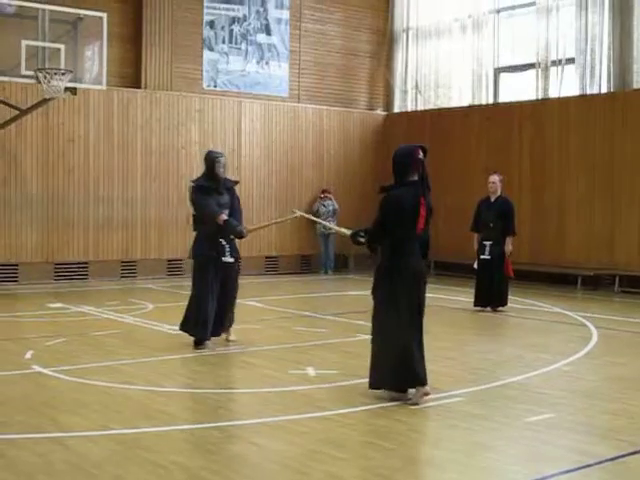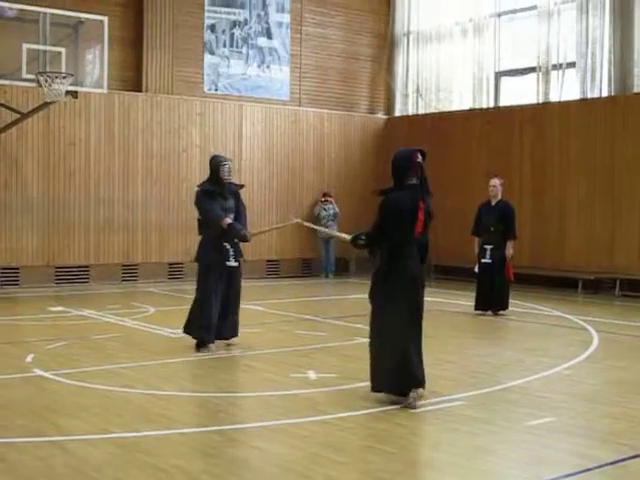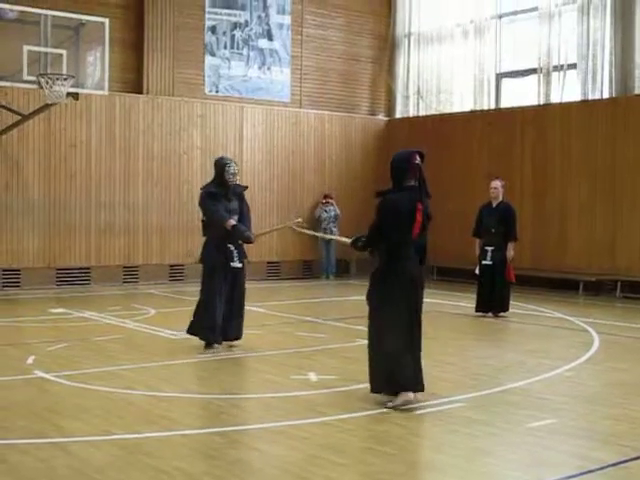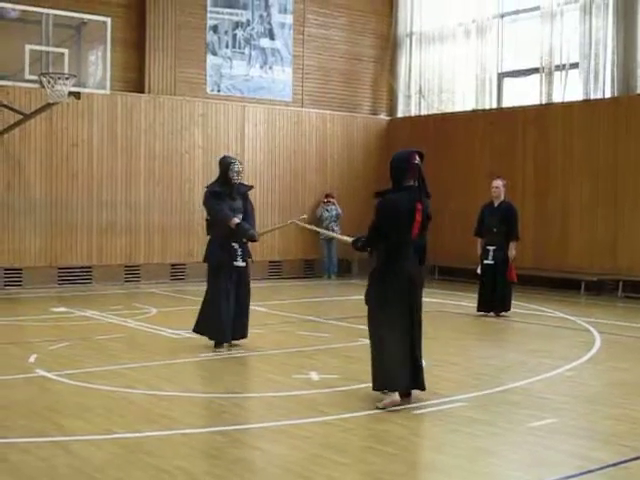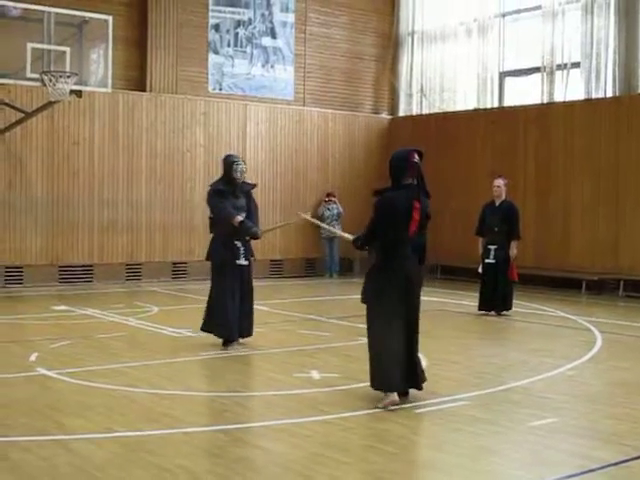
dt=0.1s
person 1, frame 1
left shoulder: (394, 197)
right shoulder: (424, 196)
left elbow: (379, 231)
left wrist: (360, 236)
right wrist: (370, 237)
left hip: (396, 266)
right hip: (416, 265)
left knee: (395, 322)
right knee: (410, 321)
left ankle: (417, 382)
right ankle: (400, 383)
person 1, frame 2
left shoulder: (393, 200)
right shoulder: (423, 200)
left elbow: (378, 234)
left wrist: (360, 240)
right wrist: (370, 240)
left hip: (394, 269)
right hip: (415, 268)
left knee: (393, 325)
right knee: (409, 324)
left ankle: (411, 384)
right ankle: (400, 386)
person 1, frame 3
left shoulder: (391, 202)
right shoulder: (422, 202)
left elbow: (376, 235)
left wrist: (360, 243)
right wrist: (370, 242)
left hip: (392, 271)
right hip: (413, 270)
left knee: (389, 327)
right knee: (408, 326)
left ankle: (401, 387)
right ankle: (407, 385)
person 1, frame 4
left shoulder: (390, 202)
right shoulder: (422, 202)
left elbow: (375, 236)
left wrist: (360, 243)
right wrist: (370, 242)
left hip: (391, 270)
right hip: (413, 270)
left knee: (387, 327)
right knee: (408, 325)
left ankle: (393, 388)
right ankle: (406, 385)
person 1, frame 5
left shoulder: (388, 200)
right shoulder: (421, 201)
left elbow: (373, 234)
left wrist: (359, 242)
right wrist: (370, 241)
left hip: (389, 269)
right hip: (412, 269)
left knee: (385, 327)
right knee: (406, 324)
left ankle: (391, 388)
right ankle: (405, 383)
person 2, frame 1
left shoulder: (229, 187)
right shoulder: (200, 189)
left elbow: (236, 210)
right elbow: (212, 211)
left wrist: (237, 227)
right wrist: (231, 225)
left hip: (226, 243)
right hip: (207, 244)
left knee: (228, 288)
right knee: (205, 290)
left ankle: (224, 326)
right ankle: (200, 336)
person 2, frame 2
left shoulder: (234, 191)
right shoulder: (205, 194)
left elbow: (241, 214)
right elbow: (216, 215)
left wrist: (241, 231)
right wrist: (235, 229)
left hip: (231, 247)
right hip: (212, 248)
left knee: (231, 292)
right knee: (209, 293)
left ankle: (226, 332)
right ankle: (203, 338)
person 2, frame 3
left shoulder: (238, 193)
right shoulder: (209, 195)
left elbow: (245, 216)
right elbow: (220, 217)
left wrist: (245, 232)
right wrist: (239, 230)
left hip: (235, 248)
right hip: (216, 249)
left knee: (235, 293)
right knee: (214, 293)
left ankle: (228, 334)
right ankle: (210, 338)
person 2, frame 4
left shoulder: (243, 192)
right shoulder: (213, 194)
left elbow: (249, 215)
right elbow: (224, 215)
left wrist: (249, 231)
right wrist: (243, 229)
left hip: (239, 247)
right hip: (220, 248)
left knee: (240, 291)
right knee: (220, 292)
left ankle: (232, 334)
right ankle: (220, 337)
person 2, frame 5
left shoulder: (246, 191)
right shoulder: (217, 193)
left elbow: (252, 213)
right elbow: (228, 213)
left wrist: (252, 229)
right wrist: (246, 227)
left hip: (242, 246)
right hip: (223, 247)
left knee: (243, 290)
right knee: (225, 291)
left ankle: (235, 333)
right ankle: (228, 336)
person 3, frame 1
left shoulder: (506, 203)
right shoulder: (482, 203)
left elbow: (510, 227)
right elbow: (476, 224)
left wrist: (508, 244)
right wrist: (476, 242)
left hip: (499, 244)
right hip: (484, 243)
left knee: (498, 273)
right knee: (483, 273)
left ankle: (496, 303)
right ankle: (483, 302)
person 3, frame 2
left shoulder: (507, 207)
right shoulder: (483, 207)
left elbow: (511, 231)
right elbow: (477, 228)
left wrist: (509, 248)
right wrist: (476, 245)
left hip: (500, 248)
right hip: (485, 247)
left knee: (499, 277)
right knee: (483, 276)
left ankle: (497, 306)
right ankle: (484, 306)
person 3, frame 3
left shoulder: (507, 209)
right shoulder: (484, 208)
left elbow: (511, 232)
right elbow: (478, 230)
left wrist: (510, 249)
right wrist: (477, 247)
left hip: (501, 249)
right hip: (486, 248)
left knee: (500, 279)
right knee: (484, 278)
left ankle: (497, 308)
right ankle: (485, 307)
person 3, frame 4
left shoulder: (509, 208)
right shoulder: (486, 208)
left elbow: (513, 232)
right elbow: (479, 229)
left wrist: (512, 249)
right wrist: (479, 247)
left hip: (502, 249)
right hip: (487, 248)
left knee: (501, 278)
right knee: (486, 278)
left ankle: (499, 308)
right ankle: (486, 307)
person 3, frame 5
left shoulder: (511, 208)
right shoulder: (487, 207)
left elbow: (515, 231)
right elbow: (481, 228)
left wrist: (513, 248)
right wrist: (480, 246)
left hip: (504, 248)
right hip: (489, 247)
left knee: (503, 278)
right knee: (487, 276)
left ankle: (500, 307)
right ankle: (487, 306)
